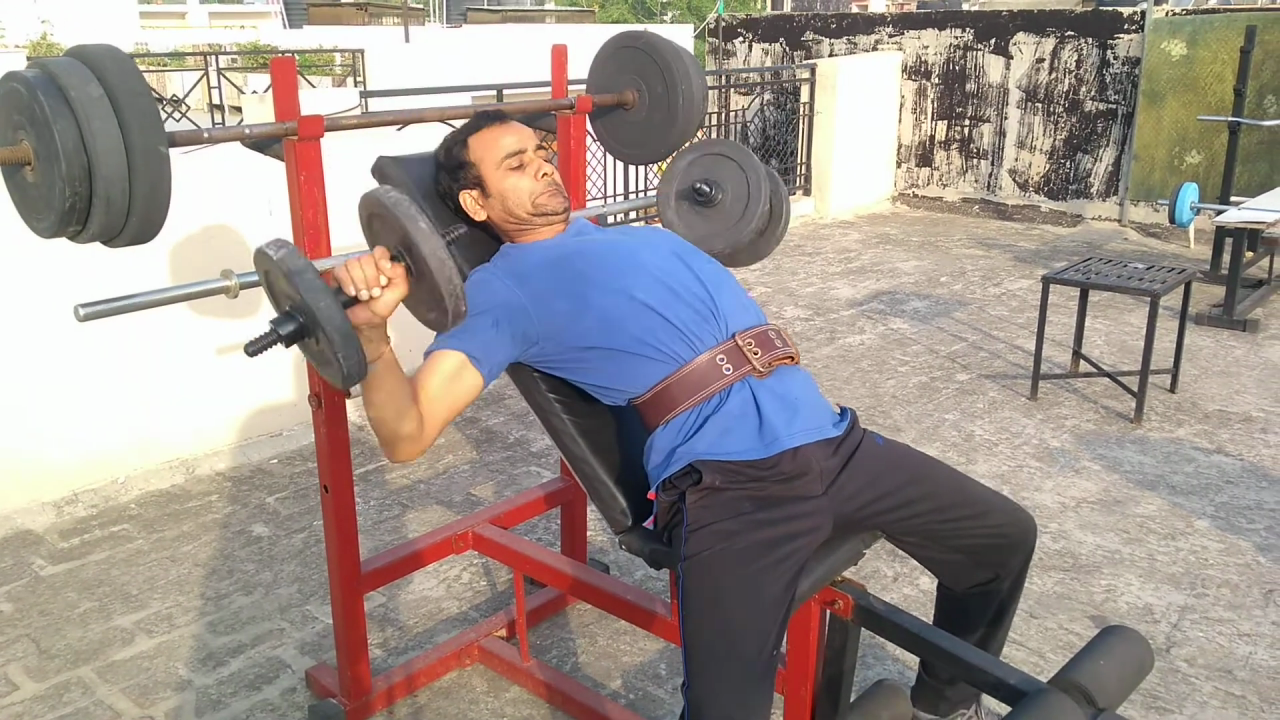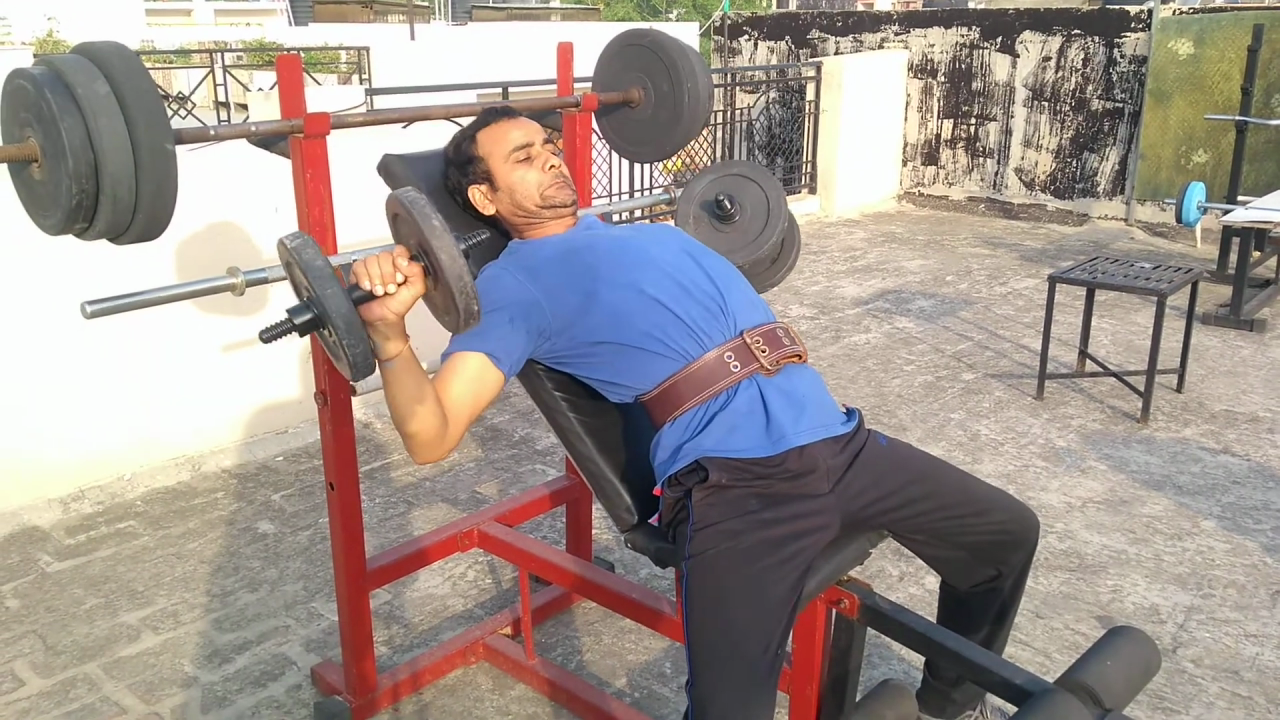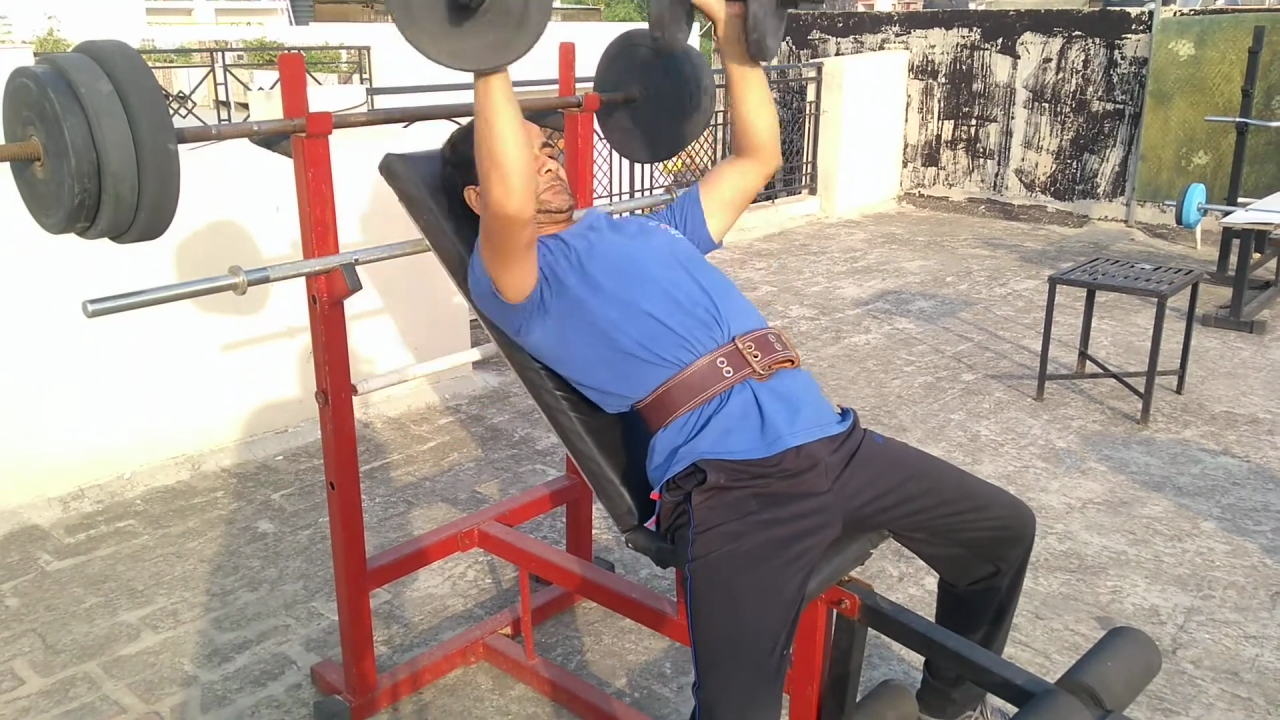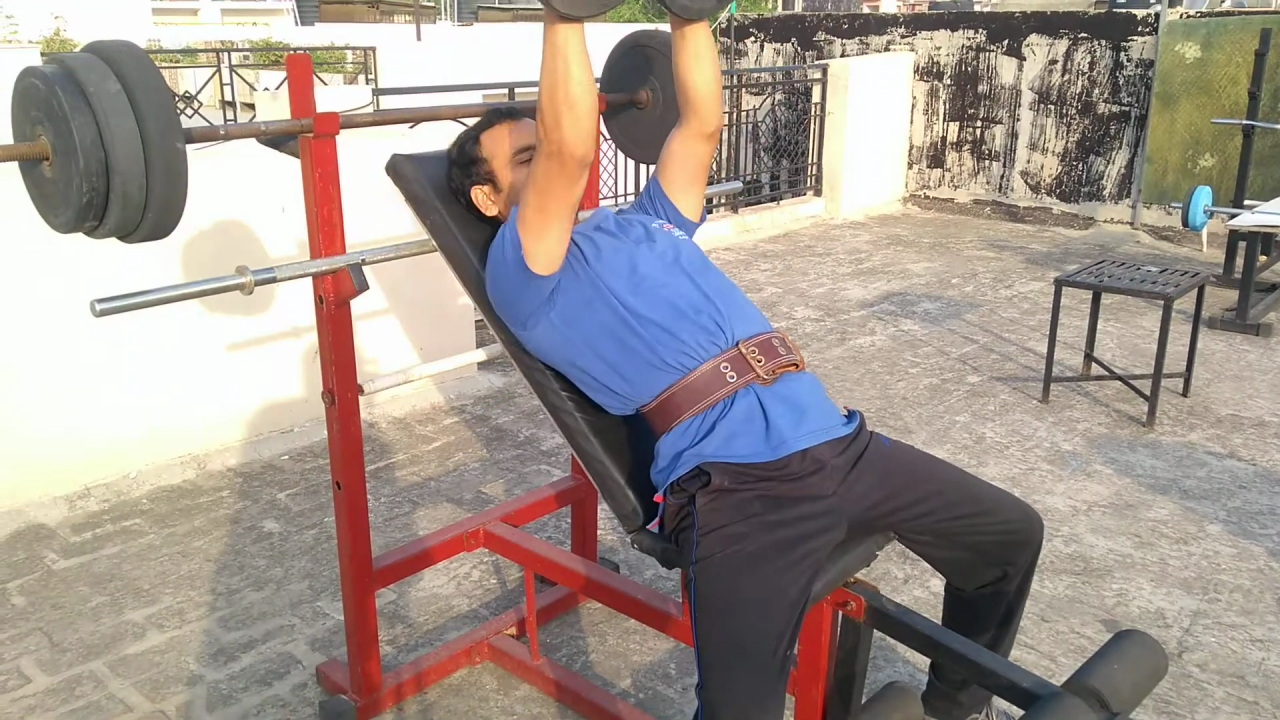
dt=0.5s
person 1, frame 1
left shoulder: (628, 236)
right shoulder: (502, 287)
right elbow: (406, 435)
right wrist: (370, 327)
left hip: (829, 438)
right hip: (727, 480)
left knee: (1004, 536)
person 1, frame 2
left shoulder: (640, 233)
right shoulder: (513, 282)
right elbow: (432, 435)
left wrist: (729, 245)
right wrist: (388, 326)
left hip: (834, 438)
right hip: (733, 479)
left knee: (1007, 534)
person 1, frame 3
left shoulder: (648, 227)
right shoulder: (516, 274)
left elbow: (758, 159)
right elbow: (508, 206)
right wrist: (492, 71)
left hip: (828, 436)
right hip: (730, 479)
left knee: (1004, 530)
person 1, frame 4
left shoulder: (643, 224)
right shoulder: (522, 273)
left elbow: (701, 124)
right elbow: (572, 146)
left wrist: (688, 17)
right wrist: (563, 17)
left hip: (833, 440)
right hip: (735, 483)
left knee: (1012, 533)
